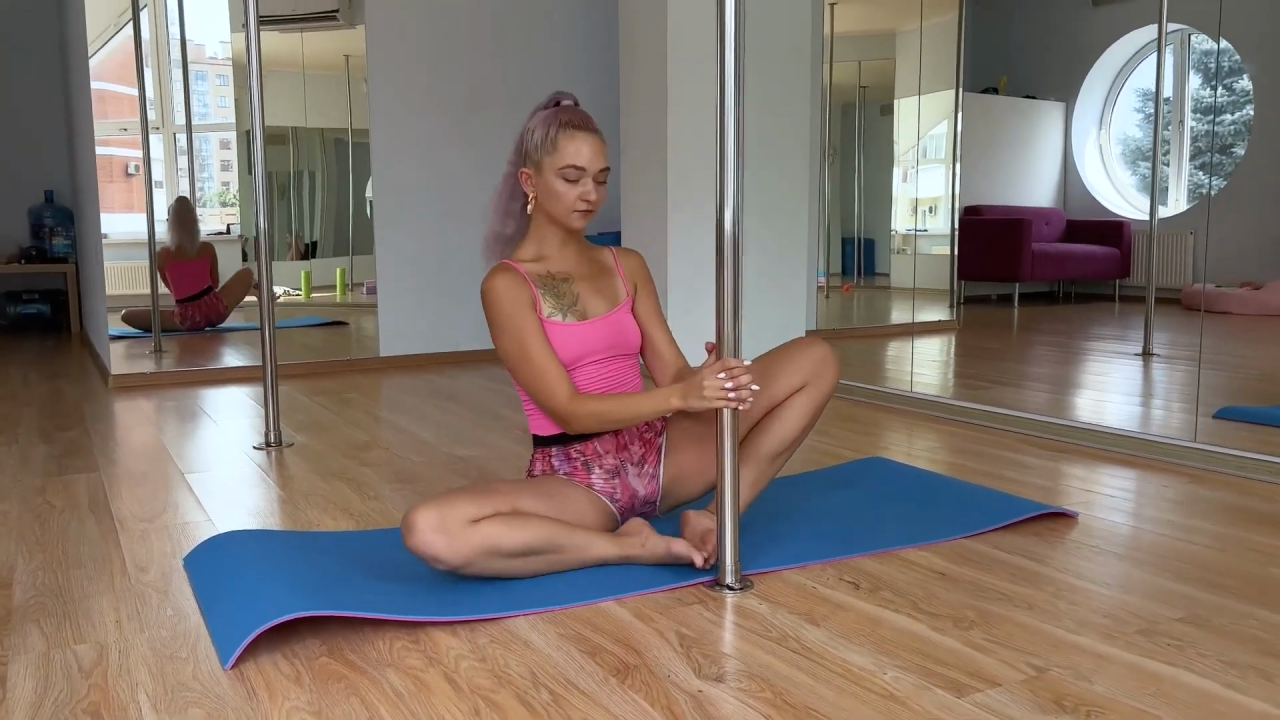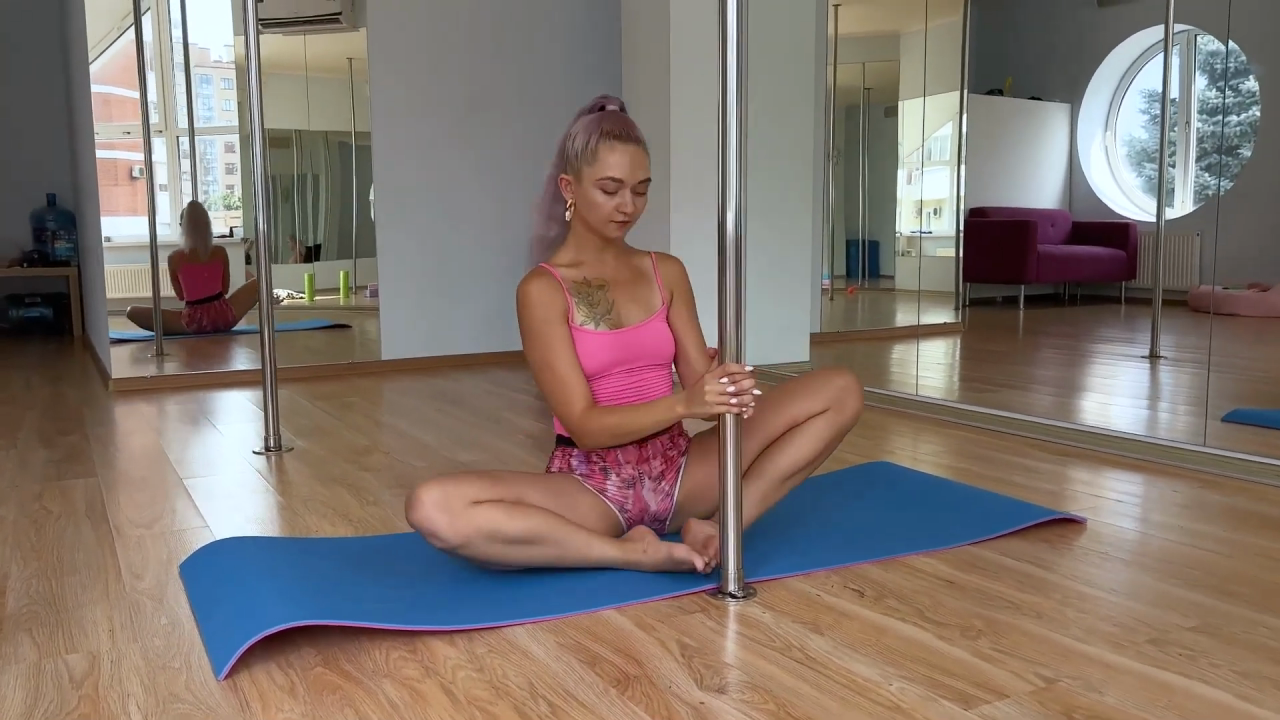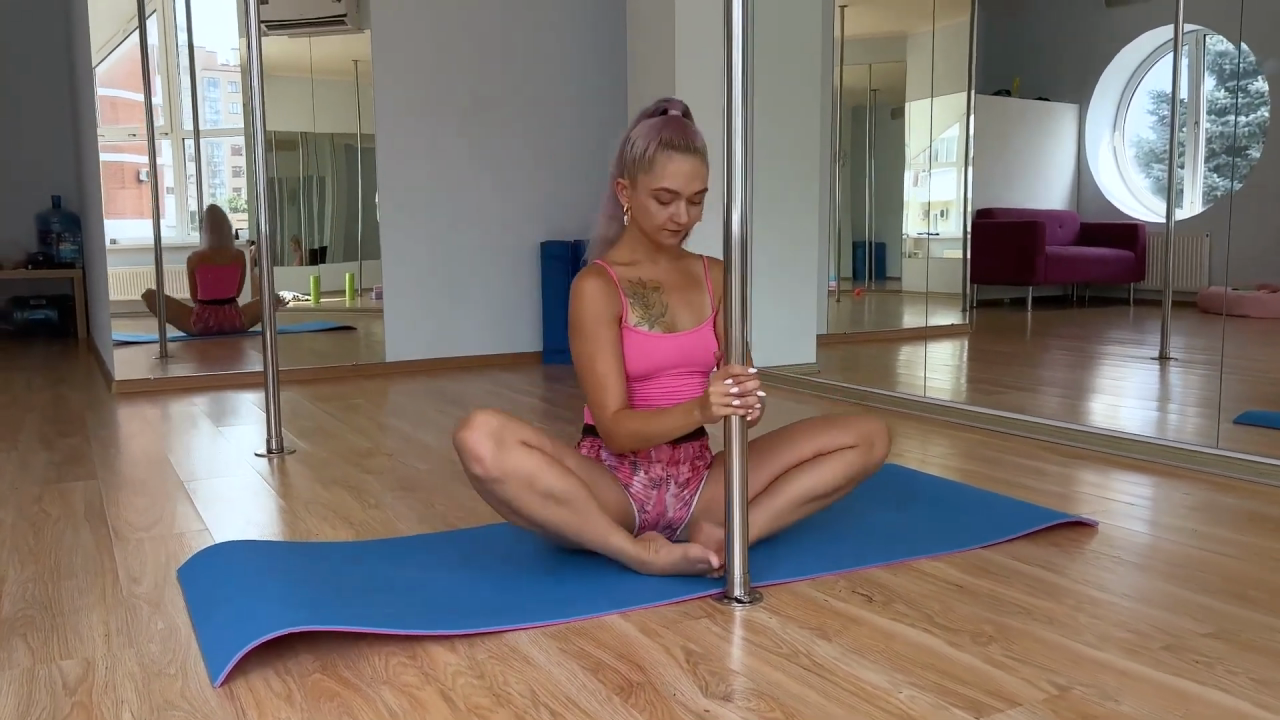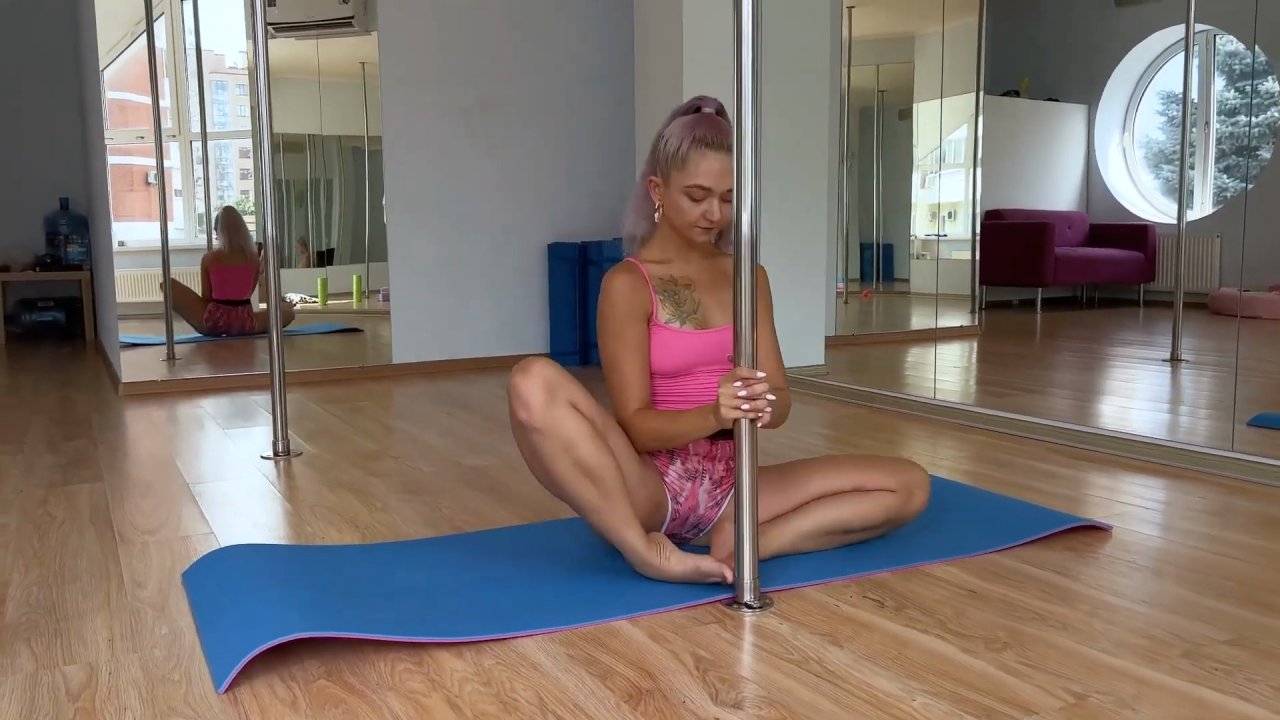
dt=0.2s
person 1, frame 1
left shoulder: (627, 265)
right shoulder: (507, 284)
left elbow: (671, 373)
right elbow: (568, 410)
left wrist: (710, 381)
right wrist: (681, 397)
left hip: (656, 456)
right hip: (573, 480)
left knee: (816, 360)
right knee: (428, 533)
left ankle: (717, 517)
right ankle: (627, 546)
person 1, frame 2
left shoulder: (667, 272)
right shoulder: (542, 289)
left elbow: (698, 383)
right elbow: (584, 425)
left wrist: (724, 388)
right wrist: (685, 404)
left hip: (675, 472)
right hip: (590, 486)
left knee: (841, 392)
right knee: (431, 508)
left ankle: (718, 527)
right ankle: (628, 552)
person 1, frame 3
left shoulder: (714, 277)
right shoulder: (596, 285)
left elbow: (730, 393)
right elbow: (616, 428)
left wrist: (743, 396)
right wrist: (700, 409)
left hip: (697, 480)
right hip: (615, 485)
left knee: (869, 438)
right knee: (479, 438)
left ankle: (724, 533)
right ankle: (637, 550)
person 1, frame 4
left shoulder: (749, 278)
right shoulder: (628, 283)
left elbow: (779, 399)
right elbow: (637, 425)
left wrist: (764, 403)
right wrist: (714, 414)
left hip: (726, 483)
right hip: (647, 484)
left knee: (911, 487)
right knee: (533, 382)
left ankle: (741, 545)
right ankle: (647, 551)
